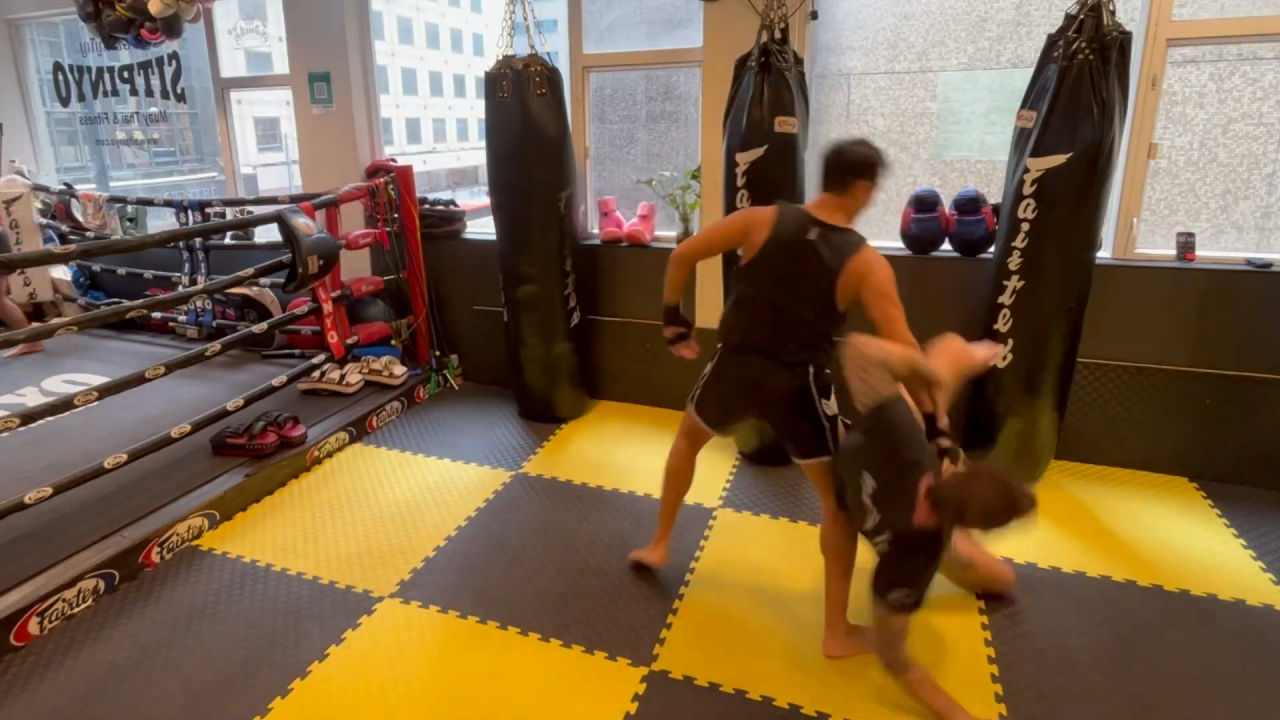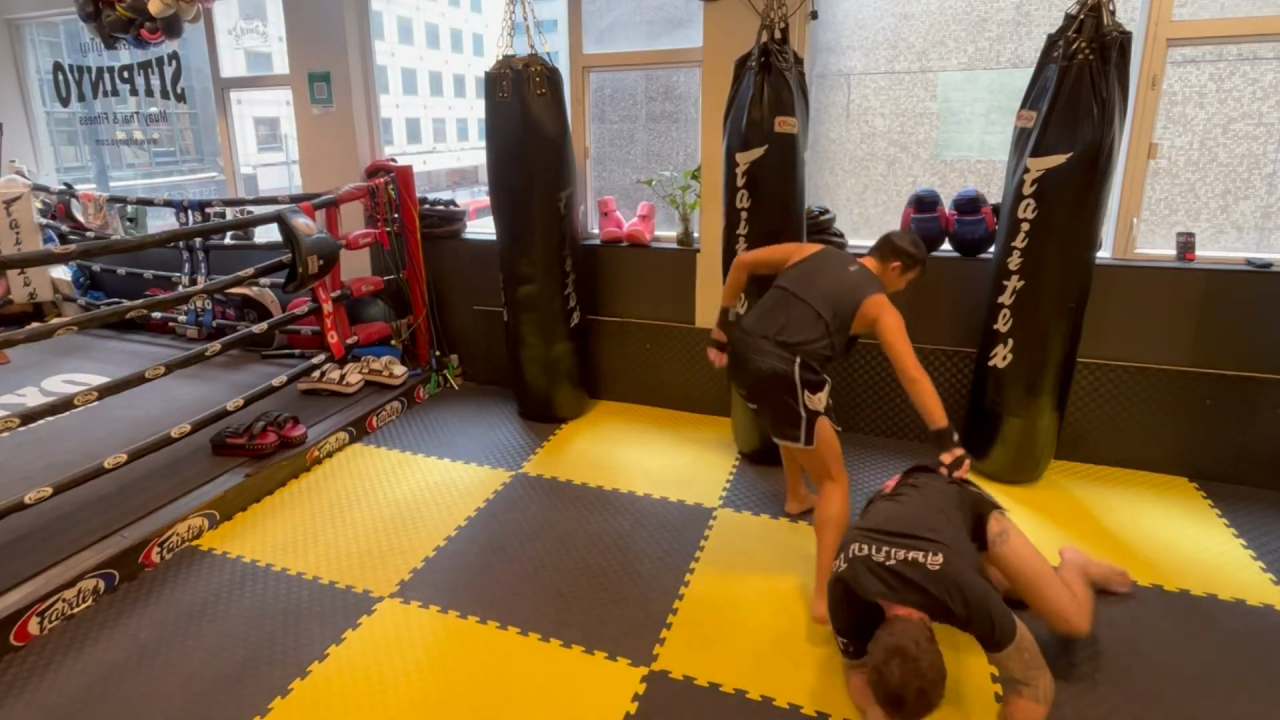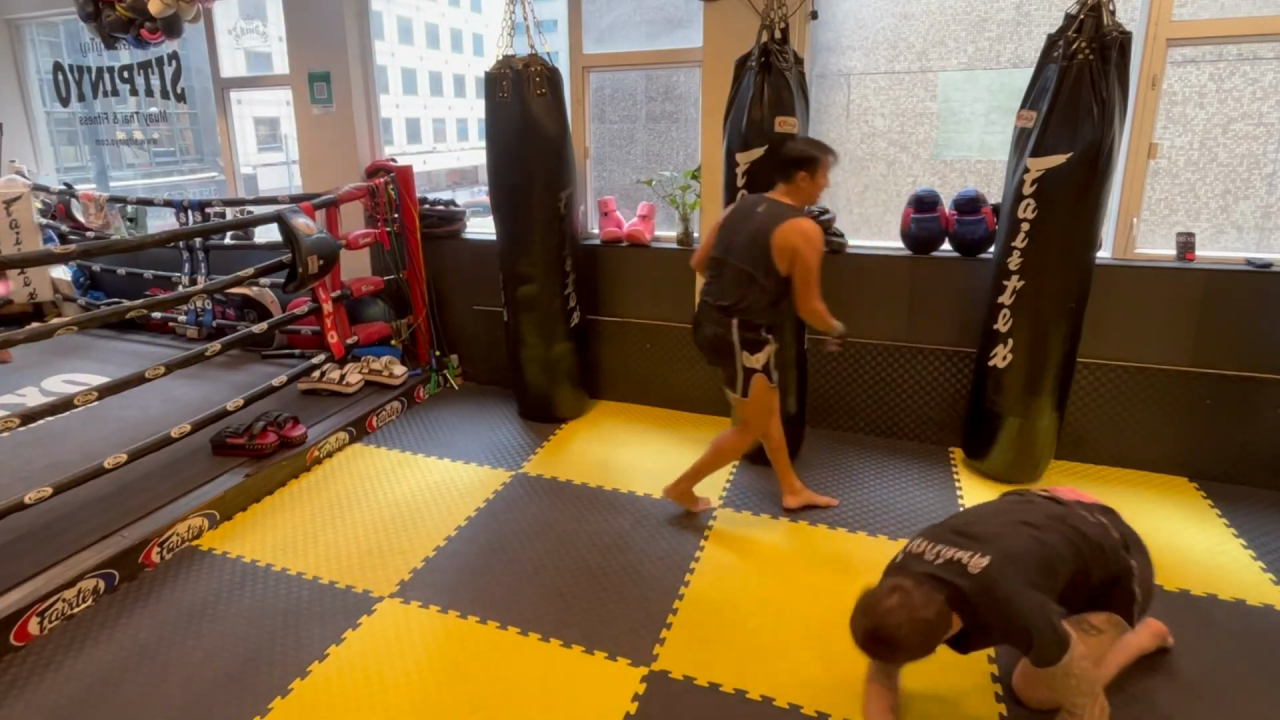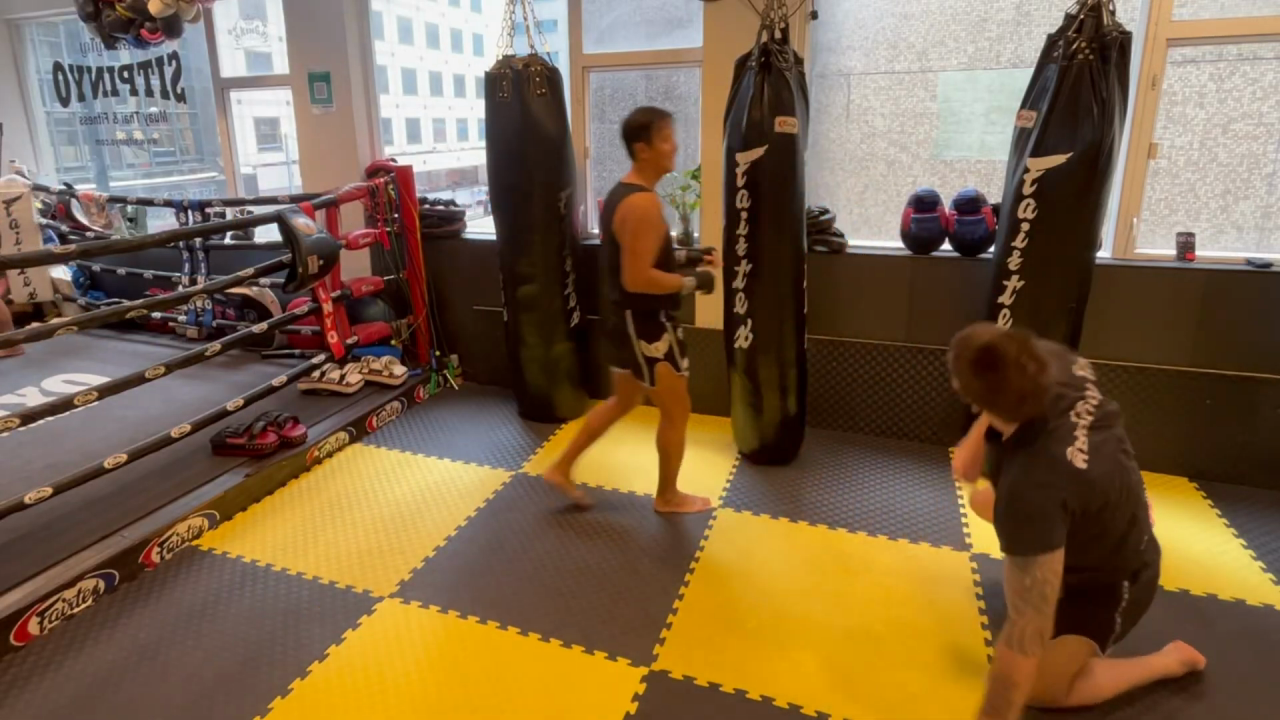
dt=0.5s
person 1, frame 1
left shoulder: (764, 222)
right shoulder: (868, 264)
left elbow: (681, 256)
right elbow: (902, 349)
left wrist: (674, 319)
left hip: (734, 369)
right hip: (800, 388)
left knee: (686, 441)
right knee: (838, 499)
left ankle: (659, 545)
right ankle: (836, 630)
person 1, frame 2
left shoulder: (813, 252)
right shoulder: (879, 306)
left elbow: (746, 261)
right elbow: (912, 374)
left wrist: (725, 324)
right wrist: (948, 441)
left hip: (743, 356)
right hip: (785, 372)
left knee: (790, 417)
right knee: (834, 482)
left ankle: (796, 495)
right ankle: (827, 597)
person 1, frame 3
left shoulder: (740, 208)
right shoulder: (804, 231)
left elbow: (700, 262)
right elbow: (809, 306)
right wrist: (837, 328)
left hip: (710, 321)
right hip: (744, 336)
left knee: (768, 409)
right knee: (752, 428)
left ankle: (793, 490)
right ankle: (681, 488)
person 1, frame 4
left shoulder: (621, 194)
right shoulder: (644, 204)
right elbow: (637, 278)
left wrist: (686, 258)
right wrist: (694, 282)
left hip: (627, 318)
right hip: (645, 324)
left knee: (623, 400)
right knee: (676, 411)
left ankle: (562, 469)
right ankle: (669, 496)
person 2, frame 1
left shoulder: (888, 424)
right shoulder: (909, 566)
left elbow: (856, 347)
right elbow: (891, 655)
left wrist: (926, 367)
right knee: (998, 579)
person 2, frame 2
left shoulder: (970, 598)
right shoulder: (847, 593)
left elbow: (1035, 681)
right elbow: (857, 670)
left knee: (1072, 619)
left ankle: (1074, 566)
person 2, frame 3
left shoulder: (1012, 610)
right shoulder: (903, 580)
right elbow: (880, 677)
left hip: (1115, 566)
left knee: (1033, 690)
left ankle: (1141, 637)
person 2, frame 4
left shoulder: (1032, 490)
right shoulder: (1062, 366)
left elbow: (1027, 633)
right wrist: (975, 437)
left hip: (1108, 580)
left ankle: (1171, 661)
